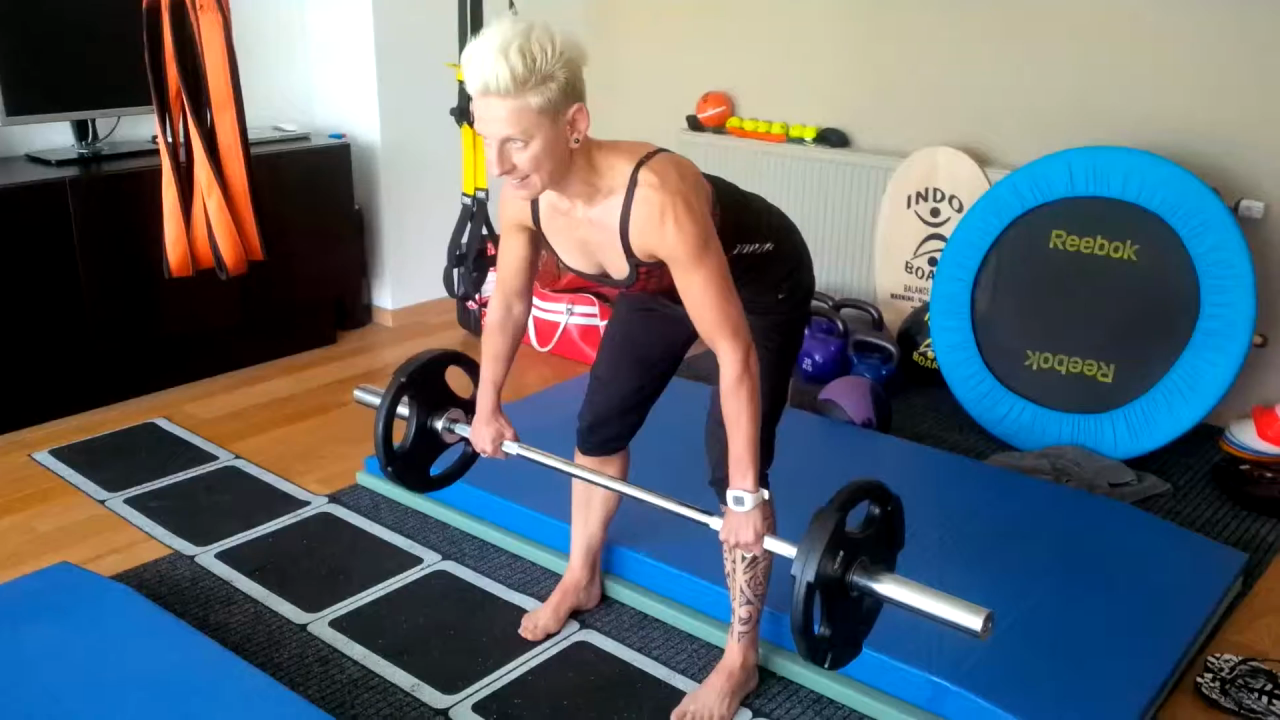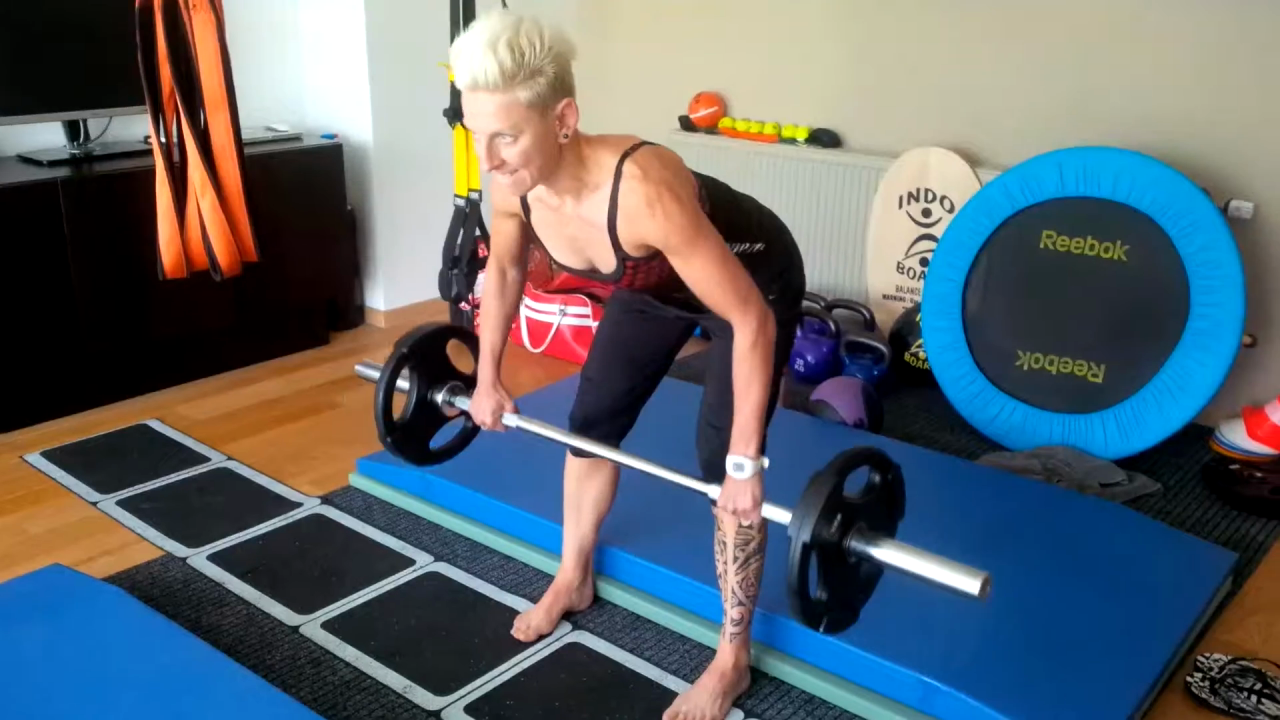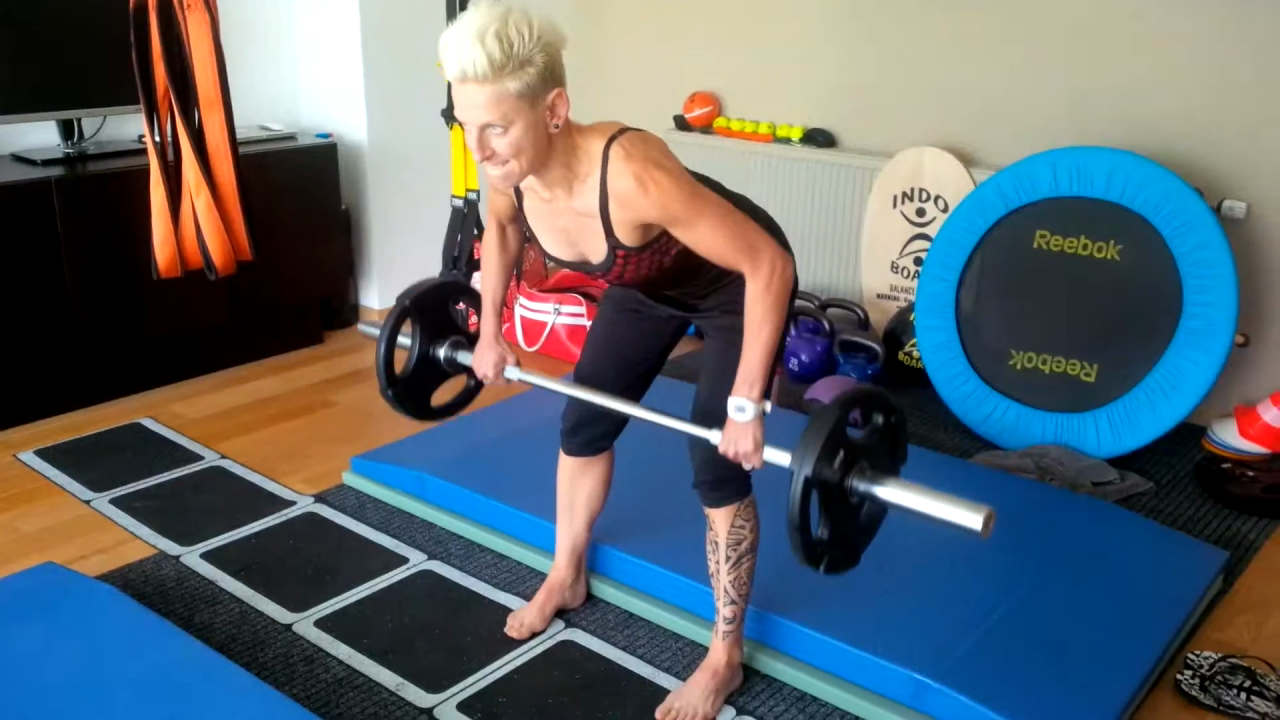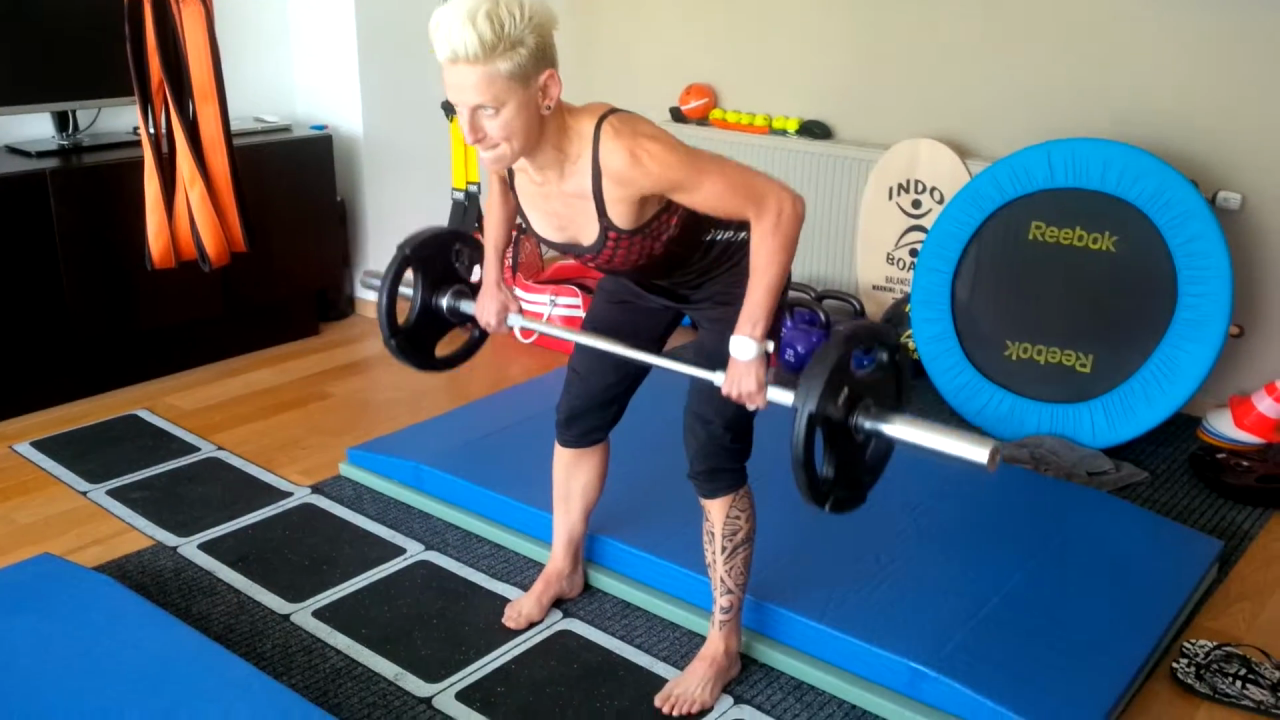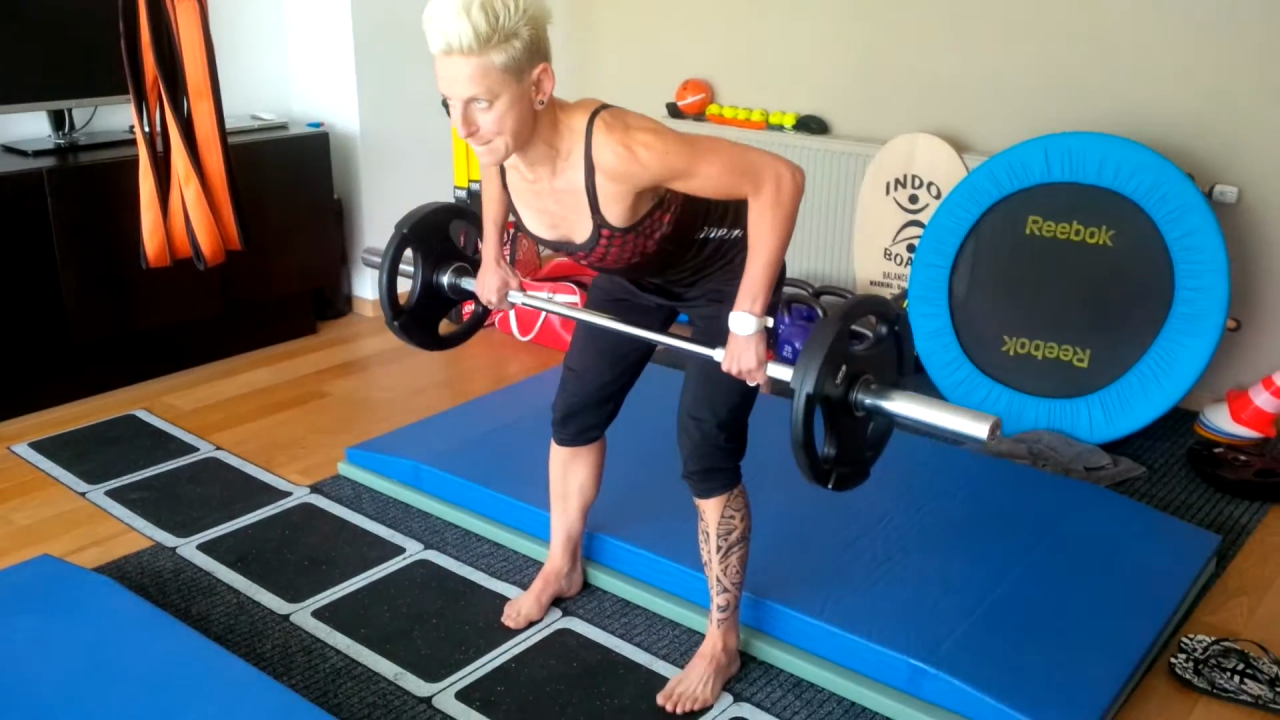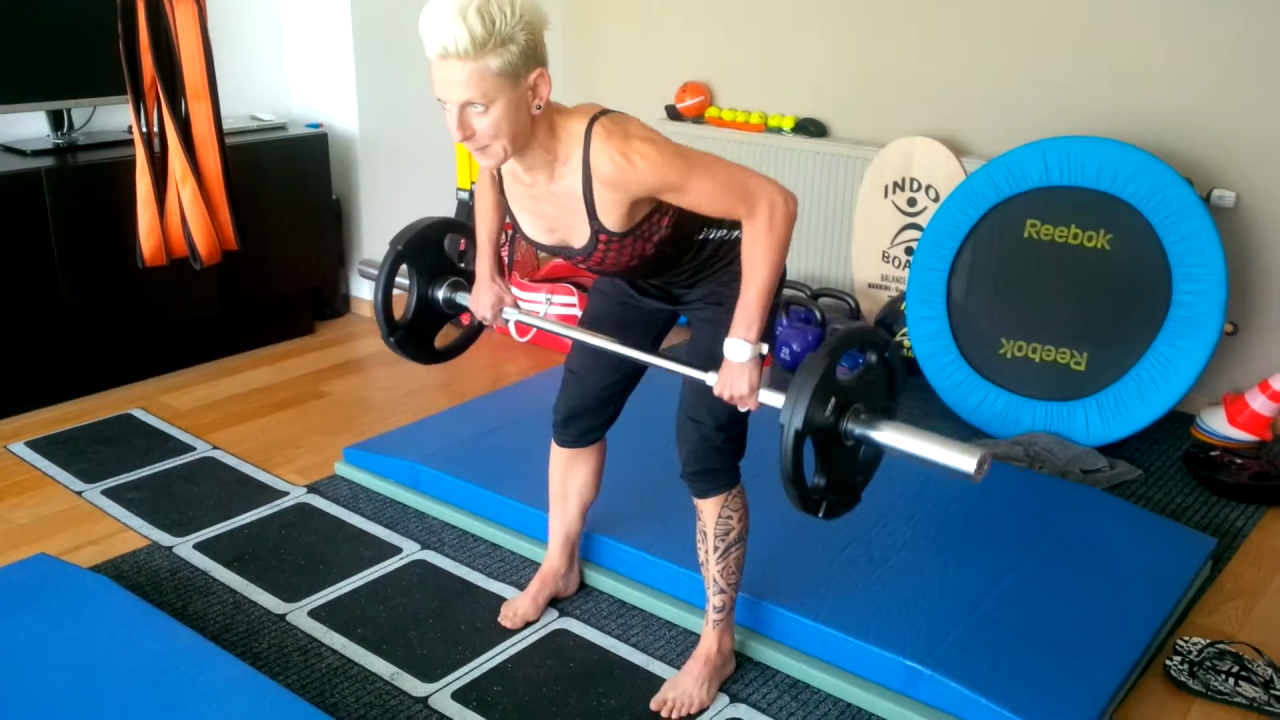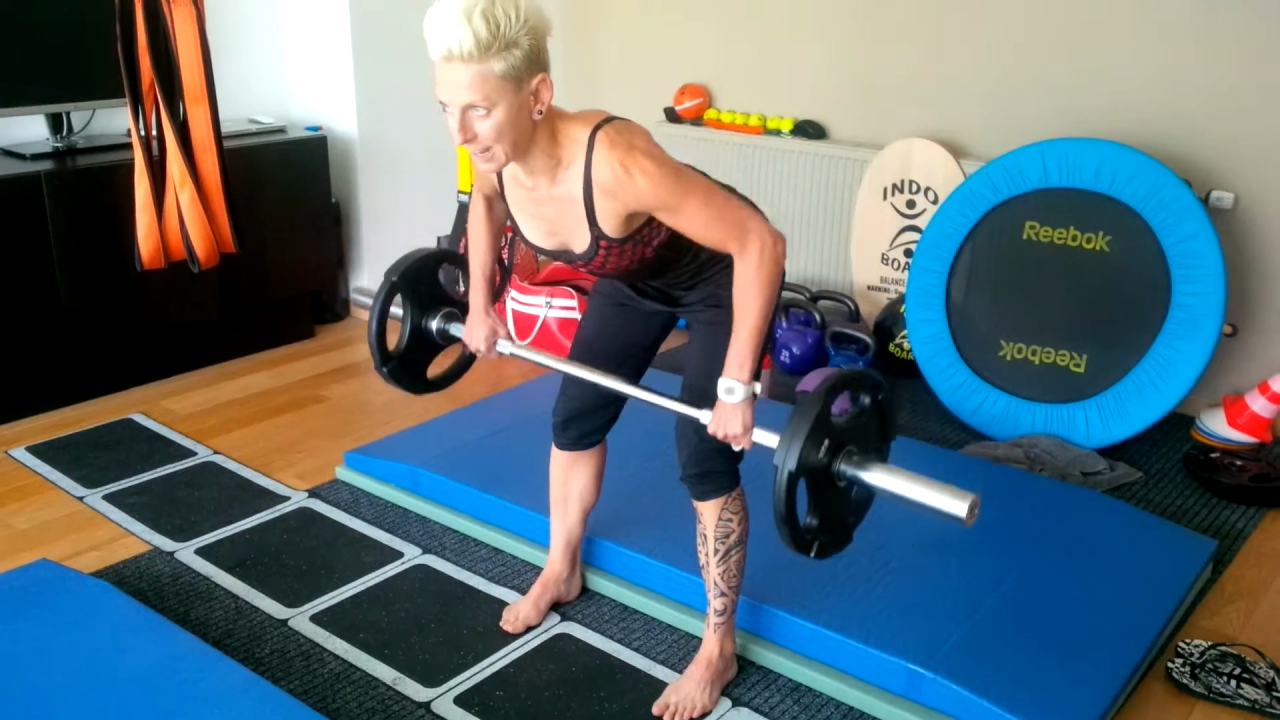
dt=0.2s
person 1, frame 1
left shoulder: (656, 200)
right shoulder: (524, 196)
left elbow: (734, 354)
right elbow: (508, 301)
left wrist: (743, 496)
right wrist: (486, 406)
left hip: (761, 280)
right hip: (660, 282)
left knee: (731, 461)
right knee: (598, 424)
left ankle: (740, 659)
right ankle: (581, 579)
person 1, frame 2
left shoulder: (643, 190)
right shoulder: (514, 187)
left elbow: (749, 322)
right elbow: (503, 272)
left wrist: (745, 462)
right wrist: (487, 379)
left hip: (753, 277)
right hip: (655, 280)
left knee: (720, 461)
right knee: (591, 424)
left ankle: (732, 658)
right ankle: (574, 579)
person 1, frame 3
left shoulder: (631, 173)
right shoulder: (509, 171)
left elbow: (769, 267)
right elbow: (502, 233)
left wrist: (746, 405)
right wrist: (489, 329)
left hip: (739, 273)
right hip: (648, 282)
left knee: (720, 461)
right knee: (582, 421)
left ankle: (725, 656)
right ankle: (567, 578)
person 1, frame 4
left shoulder: (622, 150)
right shoulder: (504, 148)
left elbow: (778, 209)
left wrist: (748, 343)
right wrist: (492, 277)
left hip: (727, 270)
right hip: (639, 273)
left knee: (711, 450)
right knee: (578, 414)
left ankle: (723, 644)
right ankle: (564, 567)
person 1, frame 5
left shoulder: (616, 146)
right shoulder: (499, 139)
left elbow: (779, 179)
left wrist: (747, 320)
right wrist: (491, 254)
left hip: (722, 266)
right hip: (633, 270)
left knee: (705, 450)
right knee: (574, 413)
left ankle: (721, 642)
right ankle: (563, 566)
person 1, frame 6
left shoulder: (614, 153)
right shoulder: (497, 149)
left elbow: (771, 204)
left wrist: (743, 346)
right wrist: (487, 271)
left hip: (720, 270)
right hip: (634, 272)
left knee: (704, 451)
right knee: (575, 414)
left ankle: (716, 644)
right ankle: (559, 568)
person 1, frame 7
left shoulder: (616, 162)
right shoulder: (496, 157)
left elbow: (760, 243)
left wrist: (736, 387)
right wrist: (480, 303)
left hip: (719, 275)
right hip: (634, 274)
left knee: (703, 453)
right knee: (575, 416)
left ankle: (718, 647)
right ankle: (562, 571)
